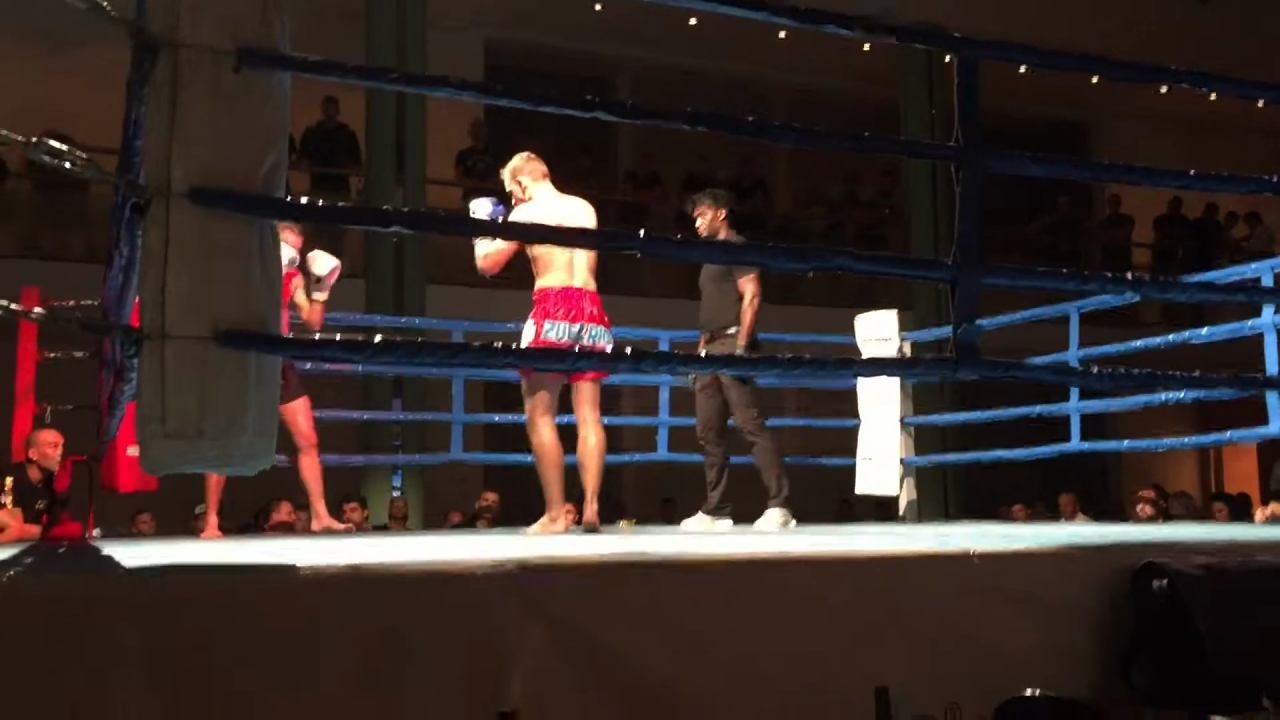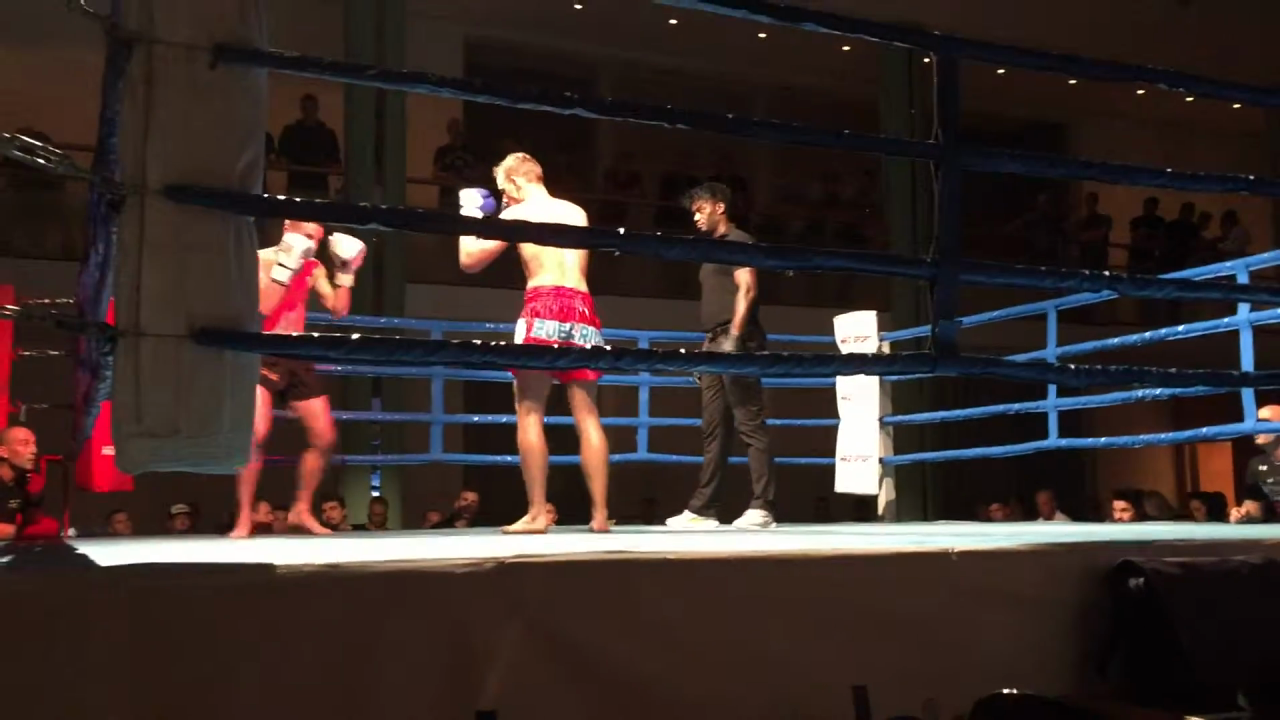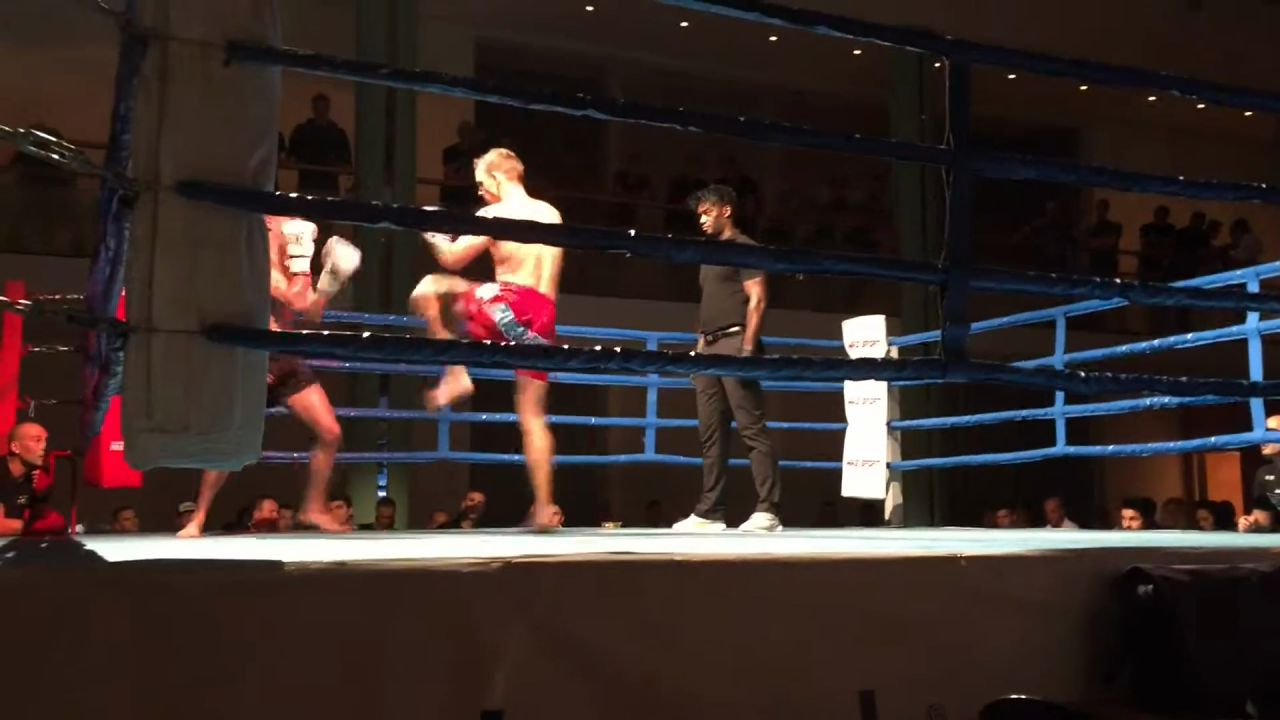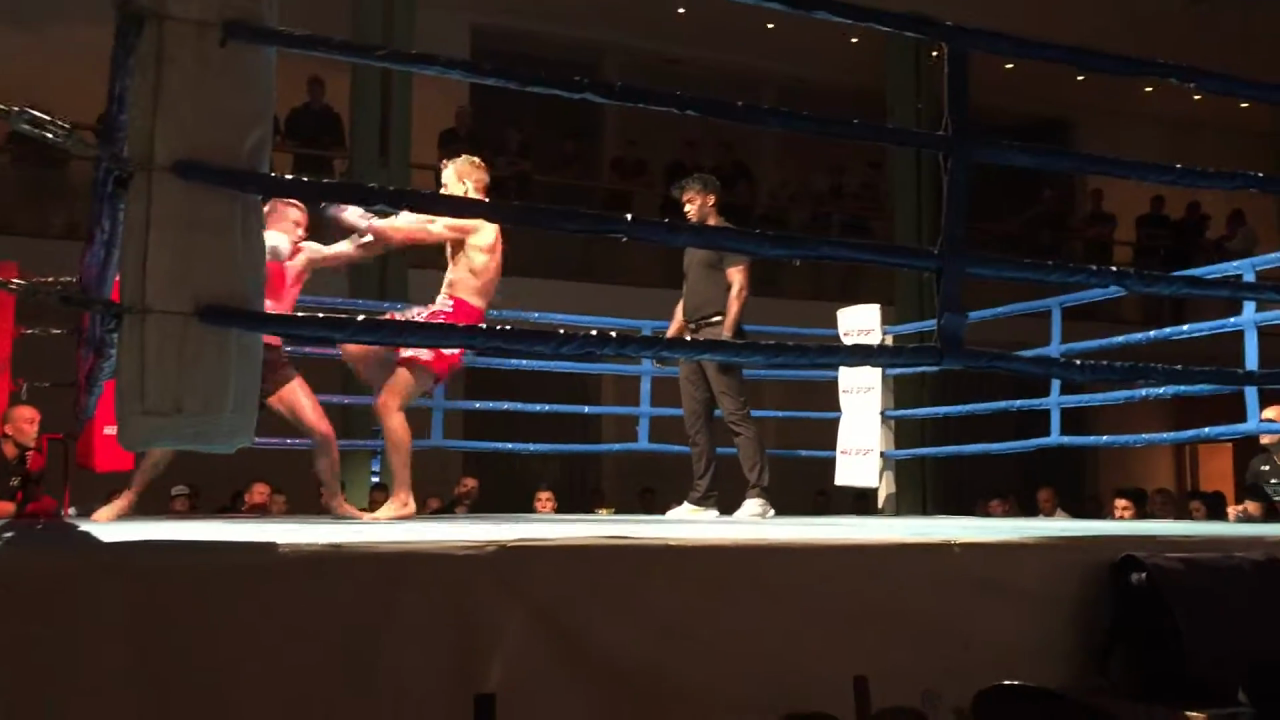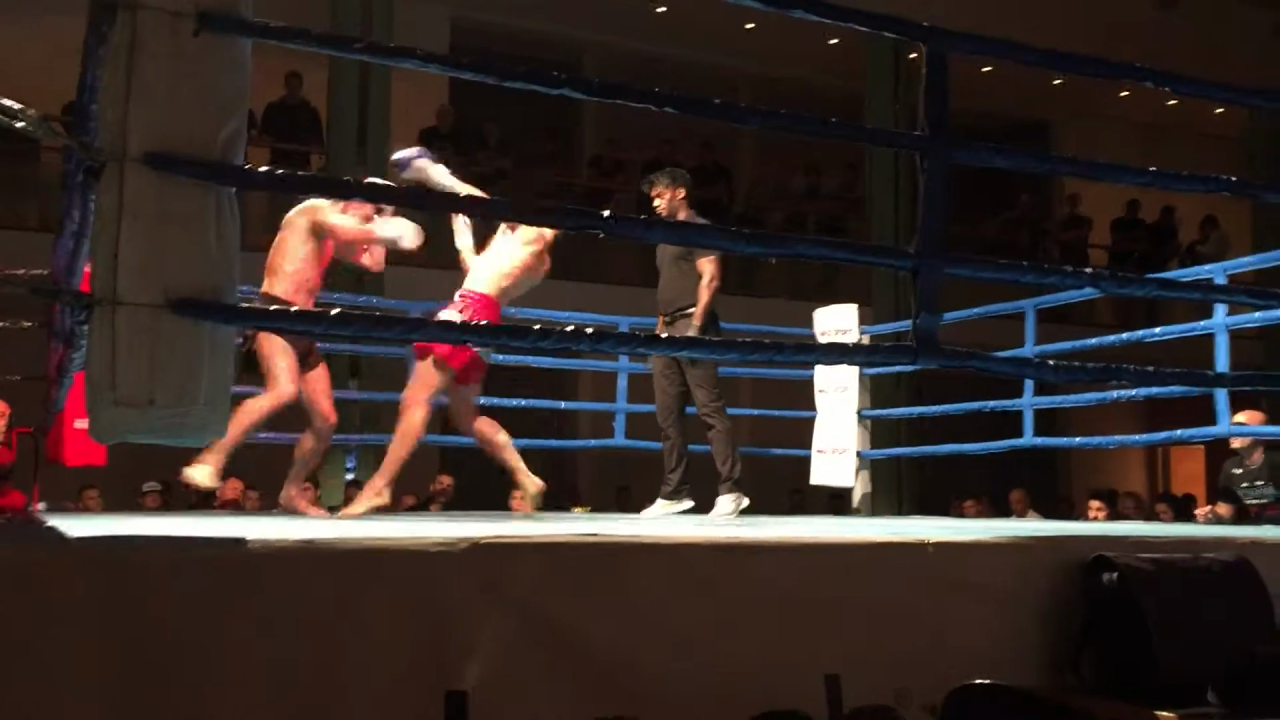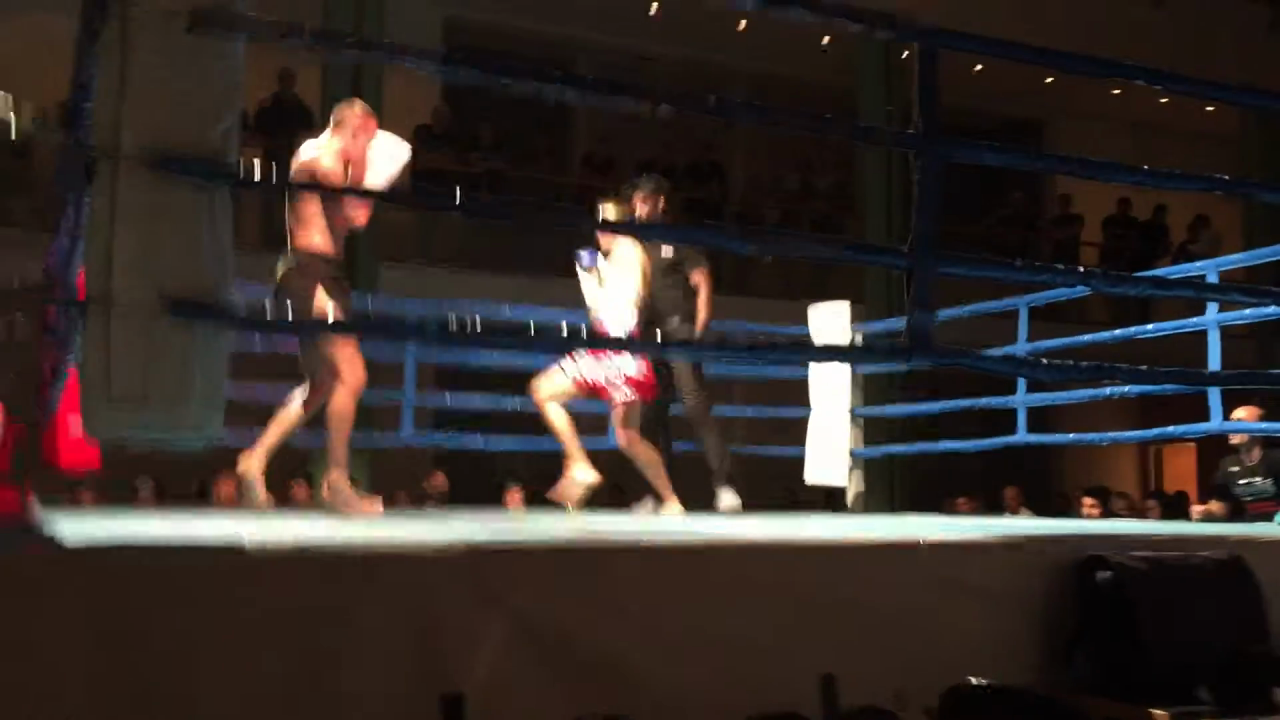
dt=0.4s
person 1, frame 1
left shoulder: (527, 212)
right shoulder: (586, 208)
left elbow: (487, 263)
left hip: (552, 311)
right hip: (590, 311)
left knee: (541, 417)
right knee: (588, 416)
left ankle: (555, 514)
right ankle: (590, 504)
person 1, frame 2
left shoulder: (518, 214)
right shoulder: (576, 213)
left elbow: (470, 261)
left wrist: (469, 219)
left hip: (544, 309)
right hip: (582, 313)
left knee: (528, 414)
right knee: (586, 416)
left ankle: (536, 512)
right ankle: (599, 513)
person 1, frame 3
left shoulder: (495, 215)
right shoulder: (552, 214)
left elbow: (452, 258)
left wrist: (434, 233)
left hip: (507, 305)
right hip: (542, 319)
left knee: (426, 290)
right knee: (532, 420)
left ankle: (455, 376)
right ankle: (543, 509)
person 1, frame 4
left shoulder: (466, 221)
right shoulder: (487, 224)
left elbow: (406, 234)
left wrist: (363, 222)
left hip: (455, 323)
right hip: (443, 316)
left knee: (389, 405)
right knee: (356, 350)
left ankle: (402, 500)
person 1, frame 5
left shoulder: (539, 229)
right shoulder: (542, 263)
left elbow: (480, 200)
left wrist: (432, 174)
right wrist: (462, 233)
left hip: (470, 312)
right hip: (485, 319)
left knee: (416, 401)
right knee: (466, 415)
left ankle: (378, 489)
right ankle: (526, 478)
person 1, frame 6
left shoulder: (629, 249)
right shoulder: (606, 263)
left elbow: (633, 291)
left wrist: (625, 319)
right wrist: (589, 280)
left hip: (625, 347)
right hip: (602, 348)
left knee: (625, 436)
right knee: (542, 391)
left ankle: (669, 500)
right ankle: (579, 468)
person 2, frame 1
left shoulder: (738, 248)
right shoulder: (711, 258)
left elbow: (752, 298)
left wrist: (741, 347)
right wrist: (699, 354)
left hip: (734, 345)
right hip: (713, 349)
left knee: (750, 424)
right knee: (708, 432)
left ankle: (779, 506)
right ankle: (715, 509)
person 2, frame 2
left shoulder: (738, 241)
left elbow: (747, 290)
left wrist: (733, 338)
right wrist: (705, 350)
left hip: (736, 341)
right hip: (715, 344)
left knee: (749, 424)
right knee: (713, 429)
left ankle: (761, 507)
right ankle: (702, 508)
person 2, frame 3
left shoulder: (745, 249)
left elbow: (757, 300)
left wrist: (748, 349)
right wrist: (699, 351)
left hip: (735, 344)
right hip: (711, 349)
left knee: (751, 428)
right knee: (711, 434)
left ankle: (767, 510)
right ankle: (708, 512)
person 2, frame 4
right shoulder: (693, 245)
left elbow: (739, 289)
left wrist: (726, 335)
right wrist: (669, 338)
left hip: (717, 333)
right hip: (692, 339)
left knee: (735, 414)
right knee: (696, 422)
left ankle: (758, 495)
right ankle: (701, 499)
person 2, frame 5
left shoulder: (699, 229)
right shoulder: (666, 239)
left elbow: (711, 279)
left wrist: (695, 326)
right wrist: (658, 333)
left hip: (692, 325)
right hip: (669, 330)
left knee: (709, 407)
right knee: (667, 412)
left ankle: (730, 490)
right ankle: (673, 492)
person 2, frame 6
left shoulder: (679, 243)
left elbow: (703, 289)
left wrist: (699, 334)
left hip: (677, 336)
right hip: (648, 338)
left knee: (696, 409)
right knee: (651, 417)
left ankle: (724, 487)
person 3, frame 1
left shoulder: (293, 276)
left elbow: (314, 323)
left wrist: (319, 286)
left hip: (281, 362)
left knee: (307, 440)
left ankle: (321, 516)
right ankle: (212, 521)
person 3, frame 2
left shoulder: (312, 267)
right shoulder: (259, 260)
left elbow: (339, 309)
right elbow: (264, 306)
left wrist: (345, 271)
right wrist: (286, 261)
left hip: (297, 358)
right hip: (261, 356)
left knee: (322, 438)
right knee: (258, 434)
left ankle: (301, 510)
right ankle: (243, 519)
person 3, frame 3
left shoulder: (296, 262)
left elbow: (309, 306)
right elbow: (294, 302)
left wrist: (336, 278)
right wrist: (300, 254)
left hip: (287, 357)
left knee: (331, 432)
left ankle: (314, 509)
right ankle: (199, 516)
person 3, frame 4
left shoulder: (304, 255)
left elbow: (351, 253)
left wrist: (370, 239)
right wrist: (267, 252)
left hip: (272, 362)
left knee: (323, 434)
left ankle: (335, 502)
right ankle: (128, 497)
person 3, frame 5
left shoulder: (330, 232)
right shoulder: (317, 209)
left elbow: (374, 263)
right elbow: (354, 235)
left wrist: (382, 218)
right wrist: (394, 232)
left knee: (326, 420)
right knee: (284, 390)
left ankle: (293, 493)
right ankle: (210, 461)
person 3, frame 6
left shoulder: (314, 156)
right shoulder: (321, 156)
left elbow: (338, 220)
right elbow: (357, 216)
left wrist: (362, 176)
right wrist: (379, 175)
left hip: (306, 276)
right hip: (312, 275)
left knee: (322, 383)
right knee: (351, 374)
left ankle: (255, 462)
right ankle: (338, 482)
